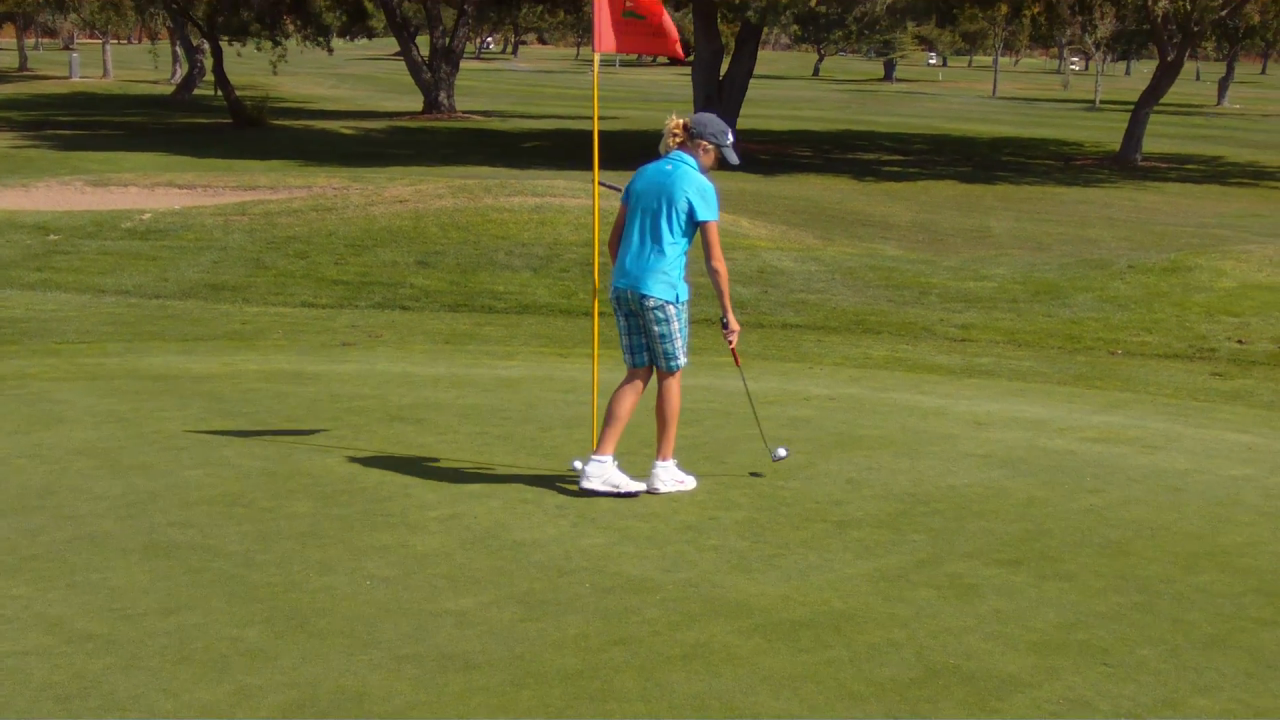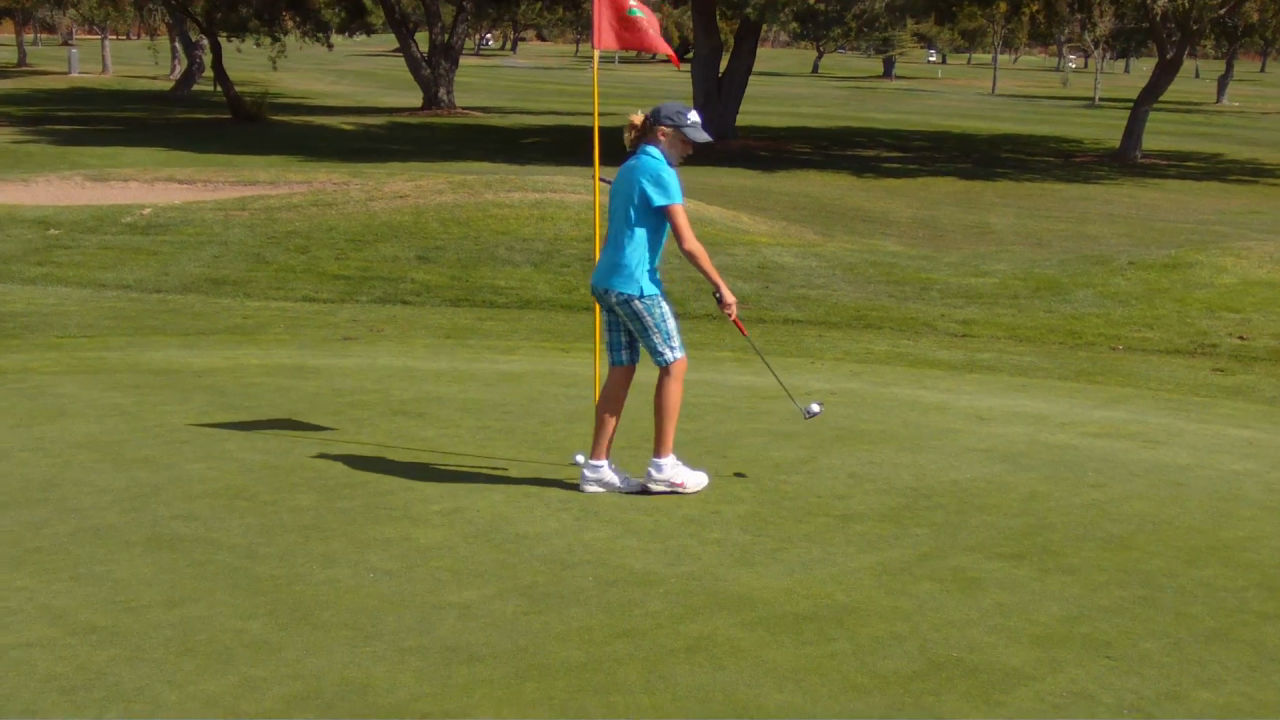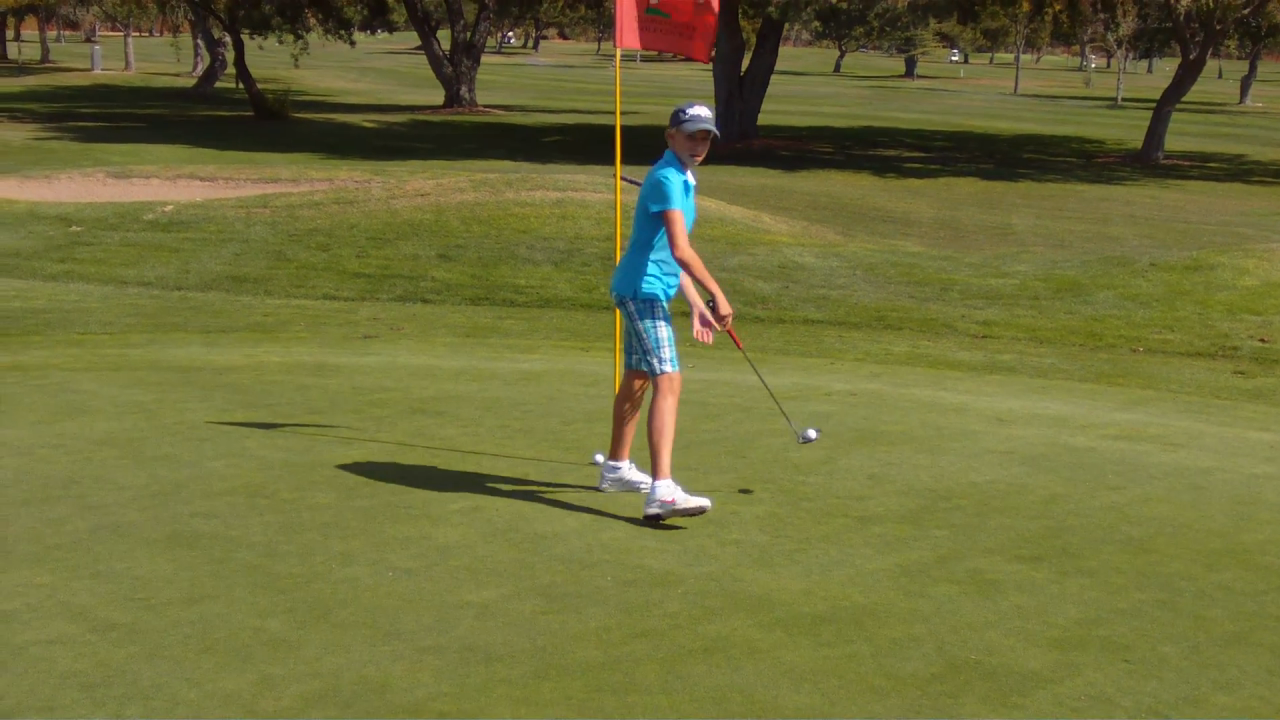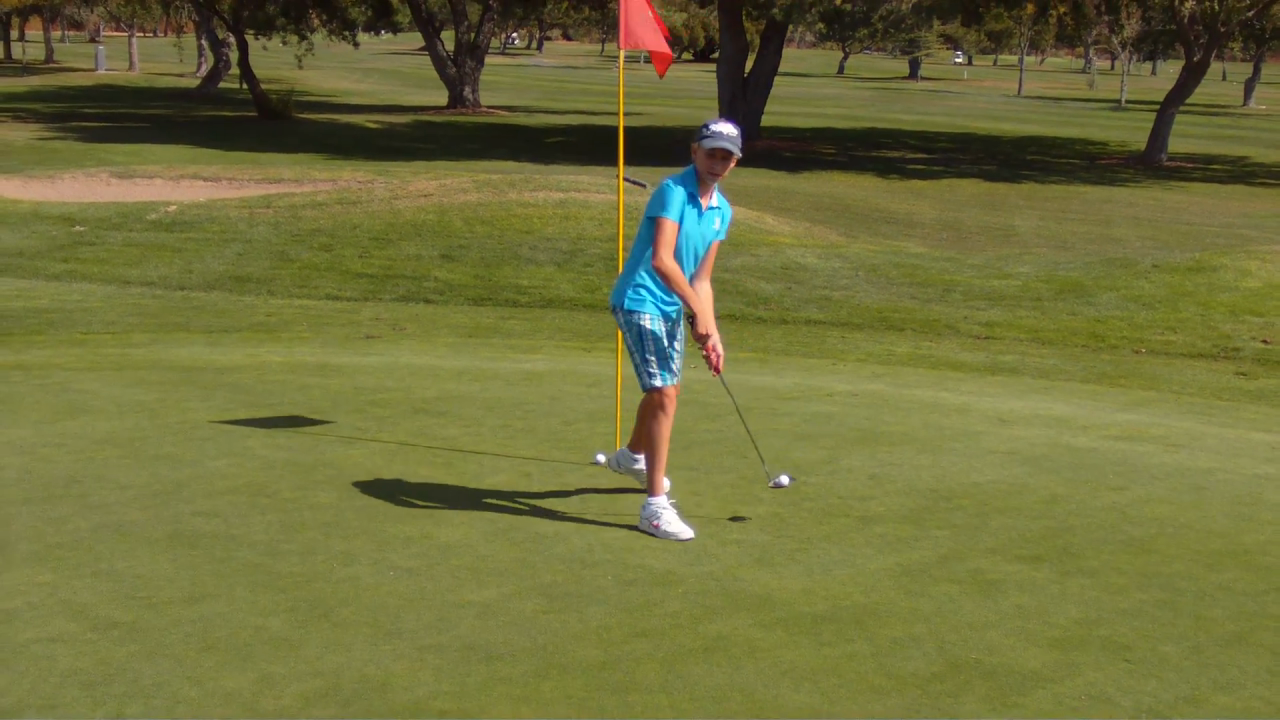
dt=0.3s
person 1, frame 1
left shoulder: (643, 175)
right shoulder: (700, 186)
left elbow: (615, 239)
right elbow: (714, 259)
right wrist: (728, 313)
left hip: (624, 287)
right hip: (663, 291)
left knee: (638, 375)
right knee: (671, 375)
left ankle: (599, 465)
right ankle: (664, 469)
person 1, frame 2
left shoulder: (628, 170)
right shoulder: (659, 173)
right elbow: (687, 243)
right wrist: (721, 288)
left hip: (606, 281)
right hip: (635, 285)
left knee: (620, 373)
right knee: (673, 366)
left ankle: (597, 468)
right ankle: (664, 466)
person 1, frame 3
left shoulder: (685, 181)
right shoulder: (667, 179)
left elbow: (681, 256)
right elbow: (679, 251)
left wrist: (696, 308)
right wrist: (718, 295)
left hip: (653, 290)
right hip: (643, 290)
left knee: (638, 377)
right knee: (668, 381)
left ankle: (617, 467)
right ankle: (661, 488)
person 1, frame 4
left shoulder: (723, 210)
right shoulder: (673, 190)
left elbow: (701, 279)
right elbow: (661, 260)
left wrist: (710, 332)
right wrist: (698, 316)
left hip: (670, 308)
right hip: (639, 302)
left knee: (660, 390)
right knee: (665, 395)
left ankle: (632, 455)
right ankle: (656, 505)
